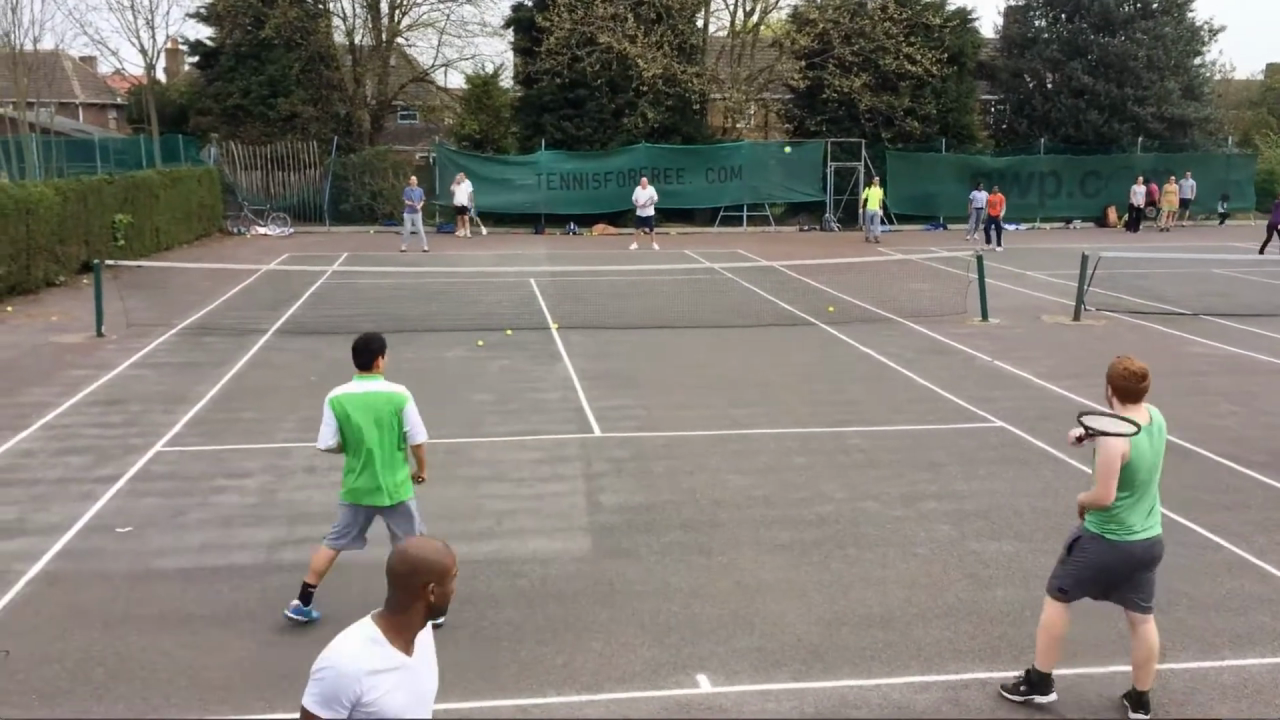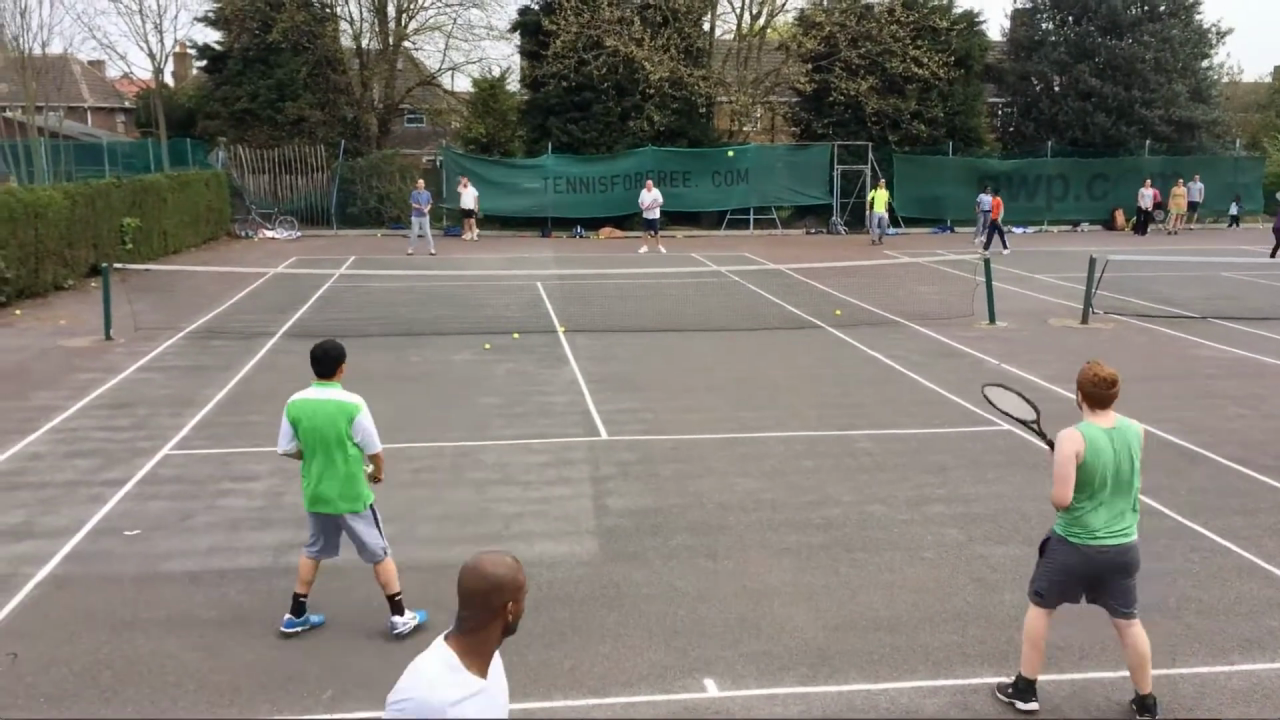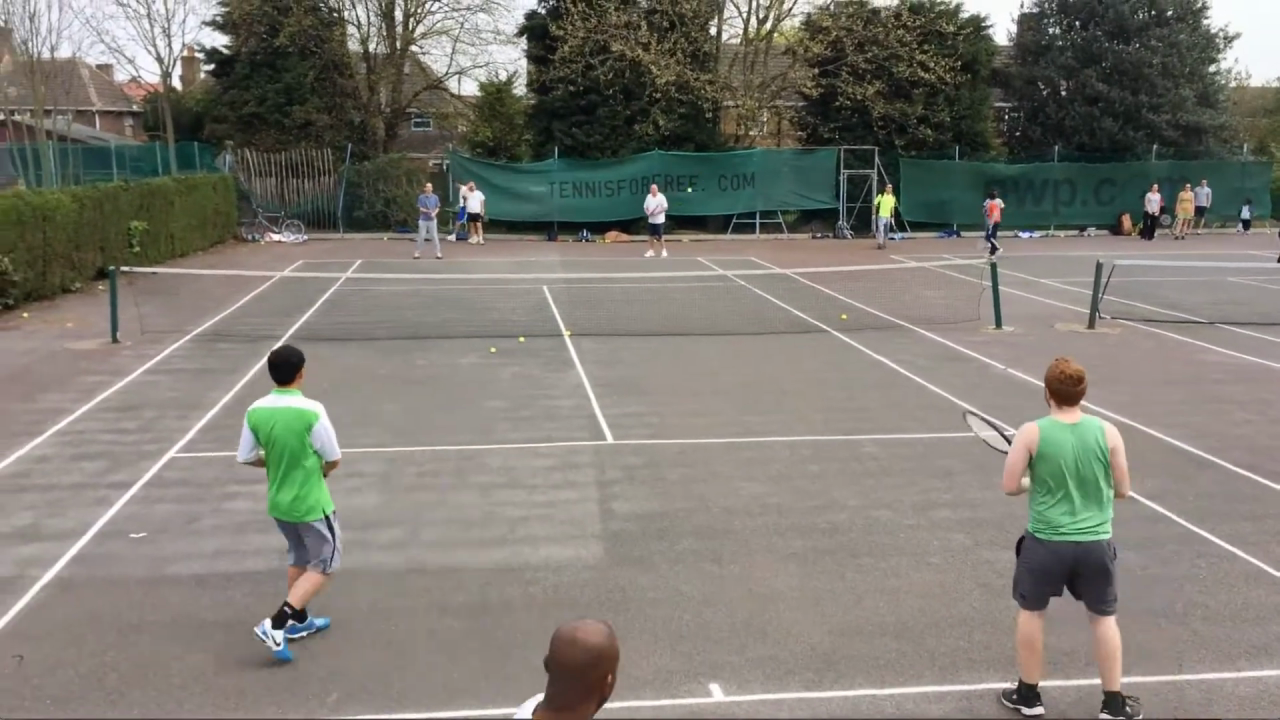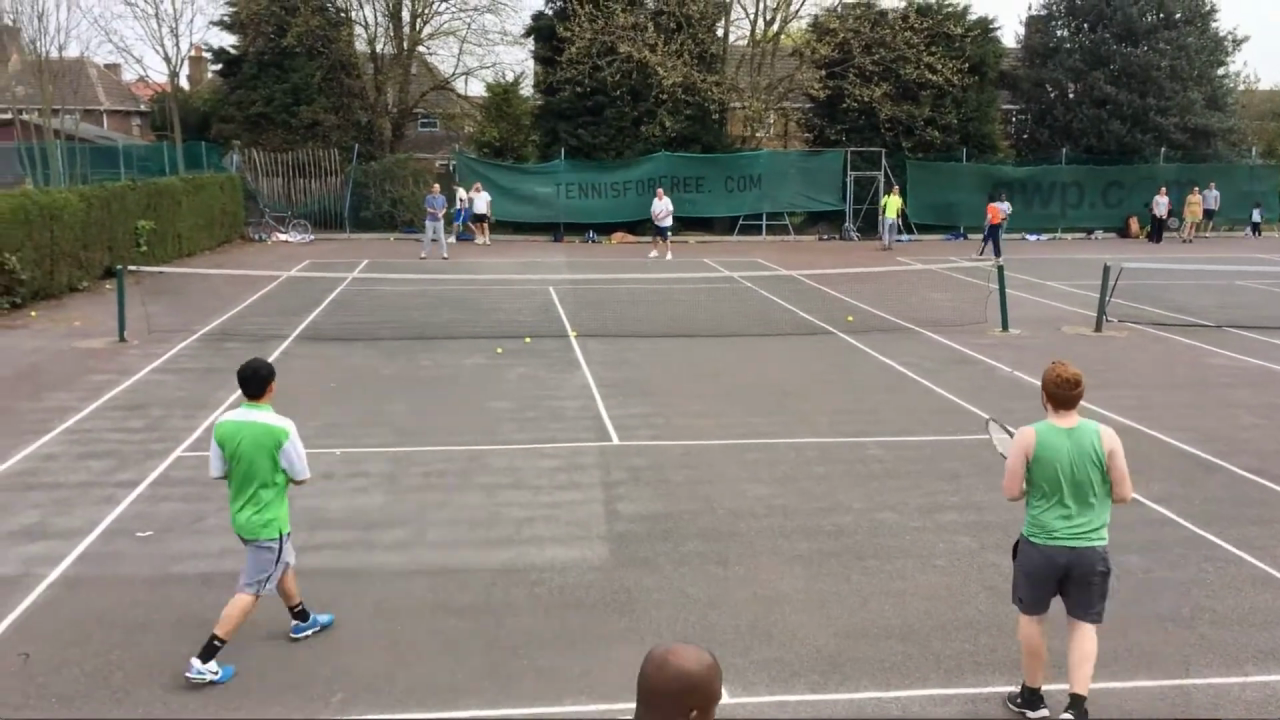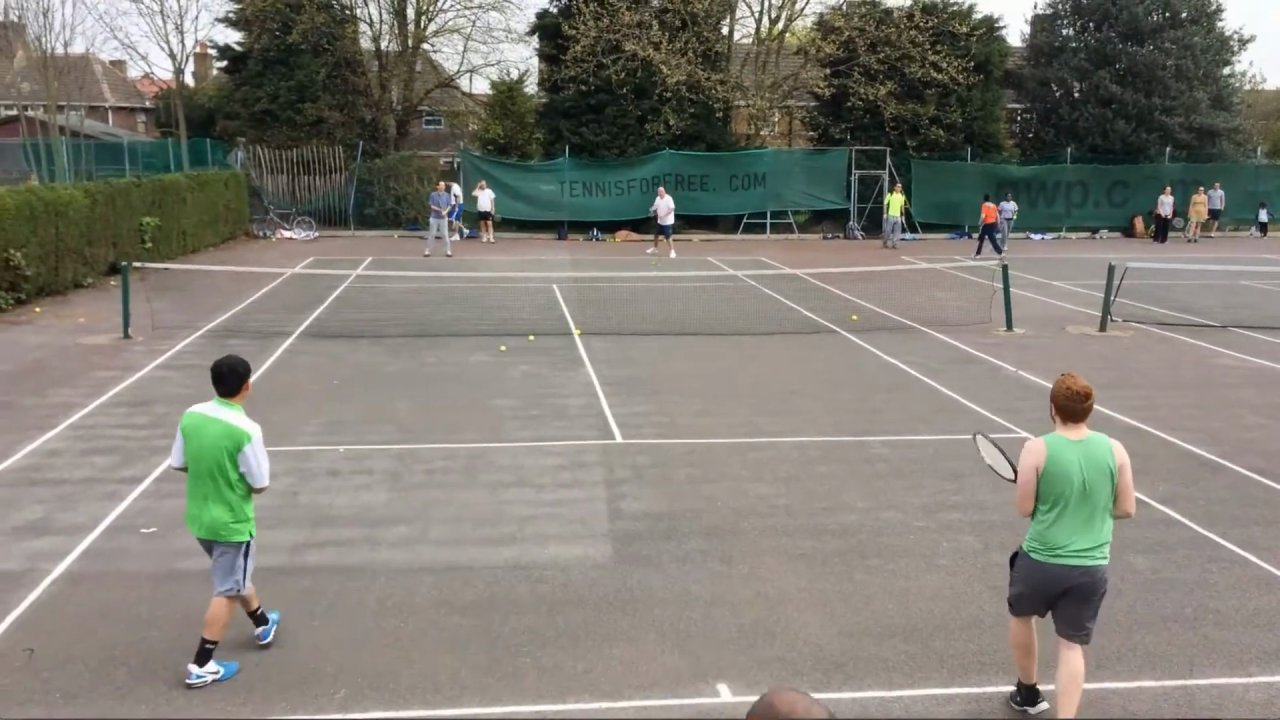
dt=0.2s
person 1, frame 1
left shoulder: (1112, 437)
right shoulder: (1156, 417)
left elbow: (1102, 498)
left wrist: (1081, 500)
right wrist: (1089, 432)
left hip: (1106, 542)
right hip: (1149, 541)
left knee: (1057, 601)
right knee: (1142, 618)
left ankle: (1039, 682)
person 1, frame 2
left shoulder: (1072, 438)
right shoulder: (1135, 431)
left elbow: (1061, 499)
left hip: (1074, 546)
right hip: (1123, 547)
left knee: (1039, 608)
right knee: (1127, 622)
left ankle: (1024, 689)
person 1, frame 3
left shoulder: (1031, 433)
right shoulder: (1108, 432)
left elbow: (1010, 486)
right elbow: (1123, 489)
left hip: (1045, 542)
right hip: (1095, 543)
left knee: (1031, 612)
right knee: (1103, 618)
person 1, frame 4
left shoulder: (1028, 437)
right shoulder: (1105, 436)
left elbow: (1011, 492)
right elbow: (1123, 494)
left hip: (1041, 546)
right hip: (1090, 549)
left knee: (1032, 619)
right knee: (1083, 626)
person 1, frame 5
left shoulder: (1037, 449)
right shoulder: (1114, 450)
left elbow: (1024, 509)
right elbow: (1127, 508)
left hip: (1041, 560)
right hip: (1091, 567)
left knee: (1020, 616)
right knee: (1071, 646)
person 2, frame 1
left shoulder: (336, 398)
right shoulder: (398, 396)
left elbow: (328, 444)
right elbow: (417, 441)
right wrist: (420, 468)
left hip: (356, 489)
right hip: (395, 489)
left knee: (333, 543)
left ankle: (302, 603)
person 2, frame 2
left shoulder: (294, 404)
right shoulder: (353, 404)
left elbow: (286, 449)
right elbow: (374, 451)
right wrist: (377, 472)
left hip: (315, 496)
right hip: (352, 497)
left knee: (313, 551)
right knee: (379, 554)
left ankle: (295, 615)
right ankle: (400, 616)
person 2, frame 3
left shoulder: (255, 412)
right shoulder: (311, 411)
left elbow: (247, 457)
right elbow: (333, 458)
left hip: (279, 502)
right hip: (311, 504)
left knee: (300, 559)
right knee: (321, 566)
left ankle: (298, 620)
right ankle: (276, 626)
person 2, frame 4
left shoulder: (222, 424)
right shoulder: (281, 429)
left elbow: (219, 472)
right elbow: (301, 476)
left hip: (241, 517)
right hip: (267, 523)
left knee: (280, 565)
right knee: (251, 590)
left ankle: (304, 621)
right ankle: (203, 662)
person 2, frame 5
left shoulder: (190, 416)
right shoulder: (246, 430)
left elbow: (179, 464)
right elbow: (260, 484)
left hip: (199, 518)
right hip: (231, 523)
left knee: (233, 576)
right knee: (227, 590)
left ankle: (262, 624)
right ankle: (201, 665)
